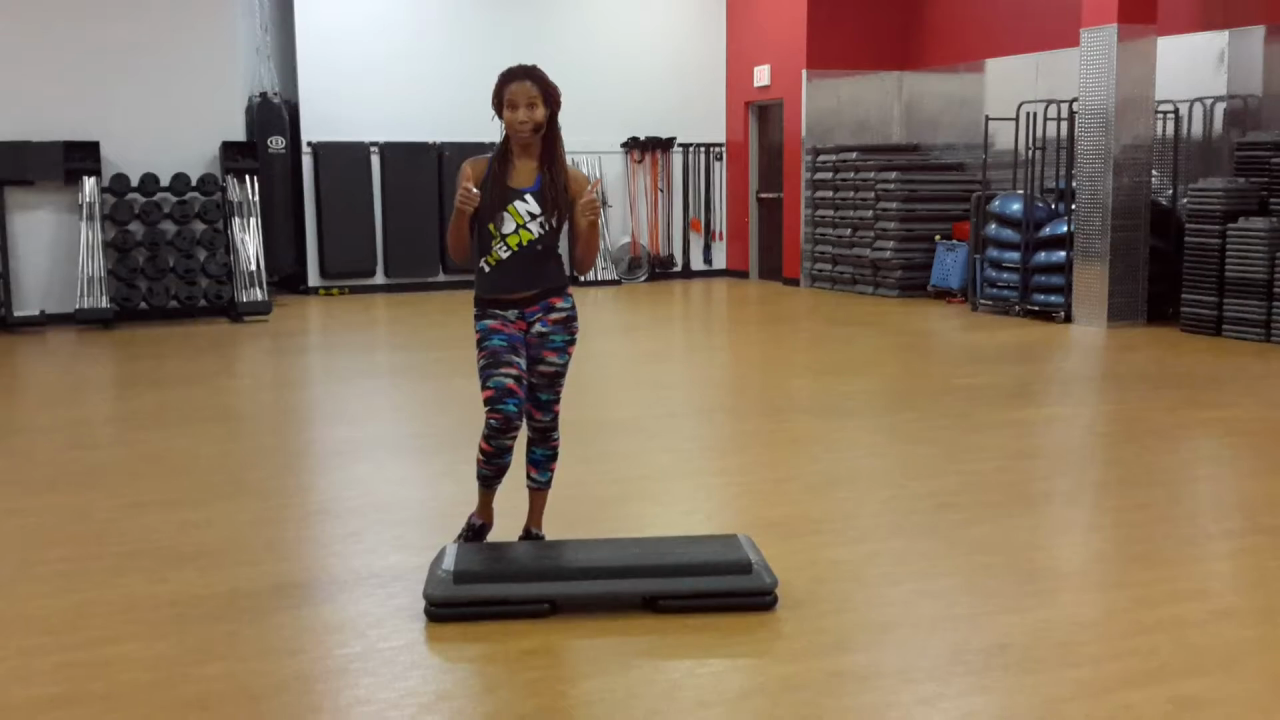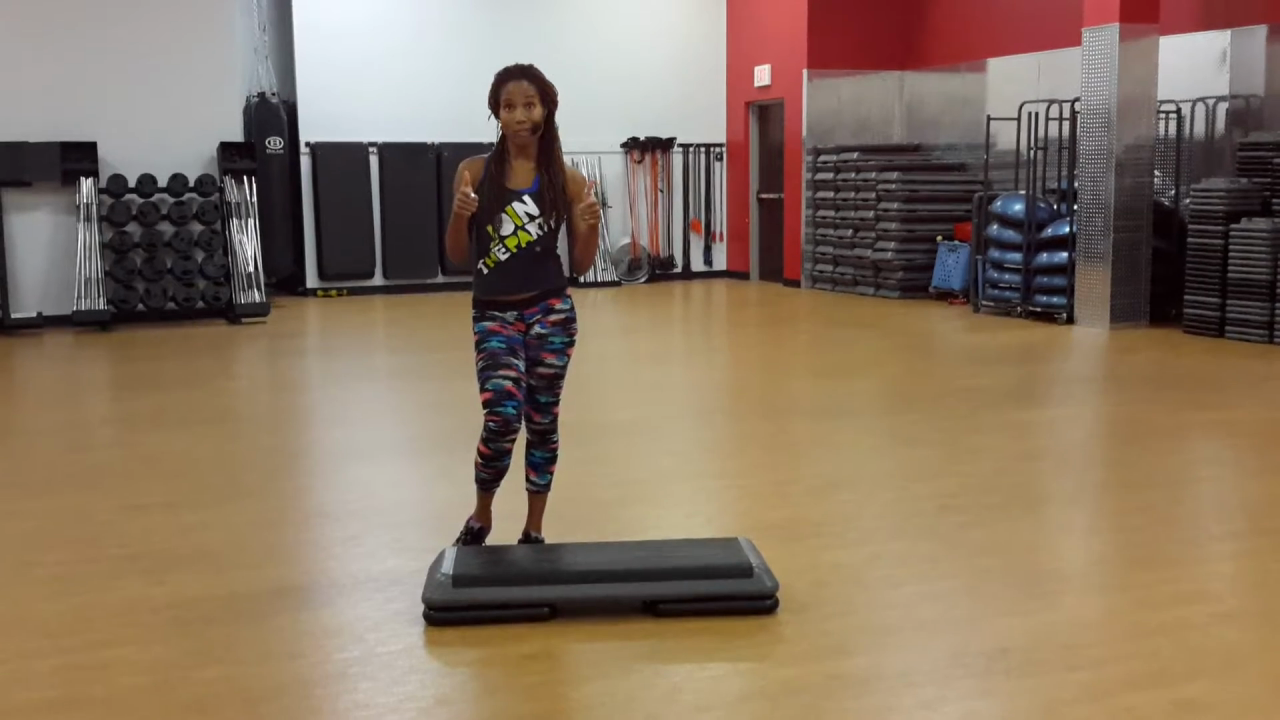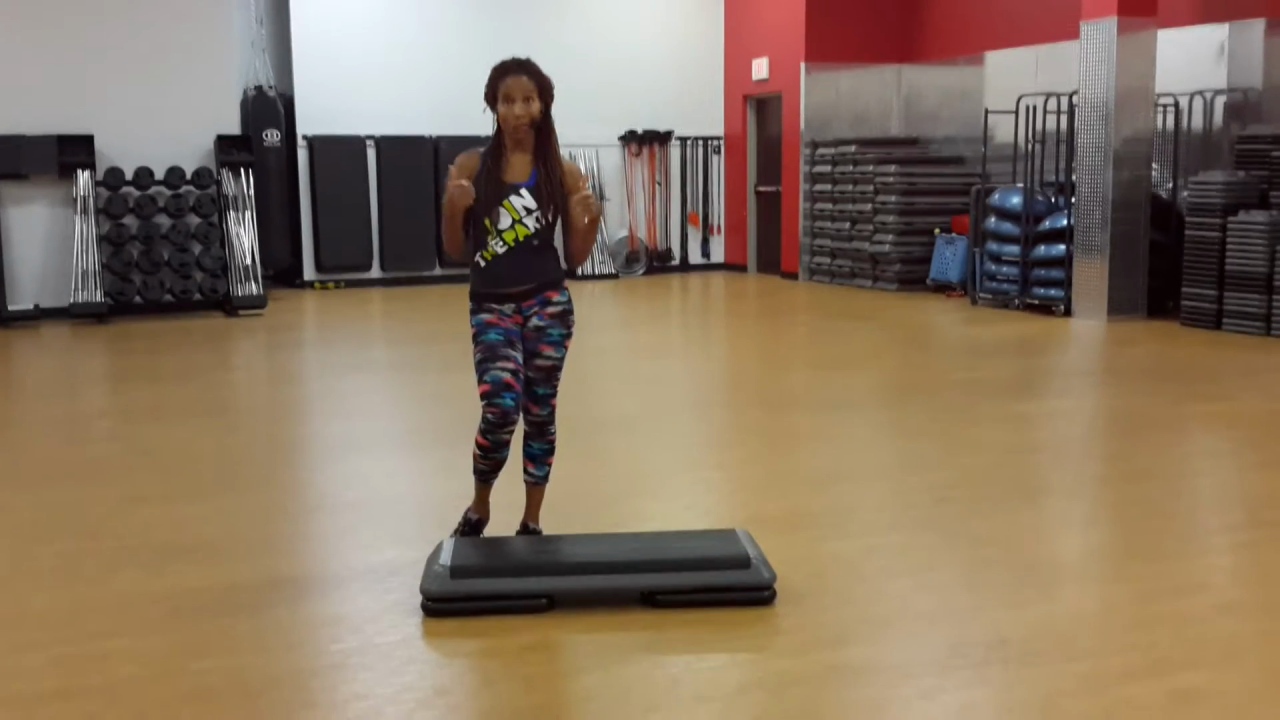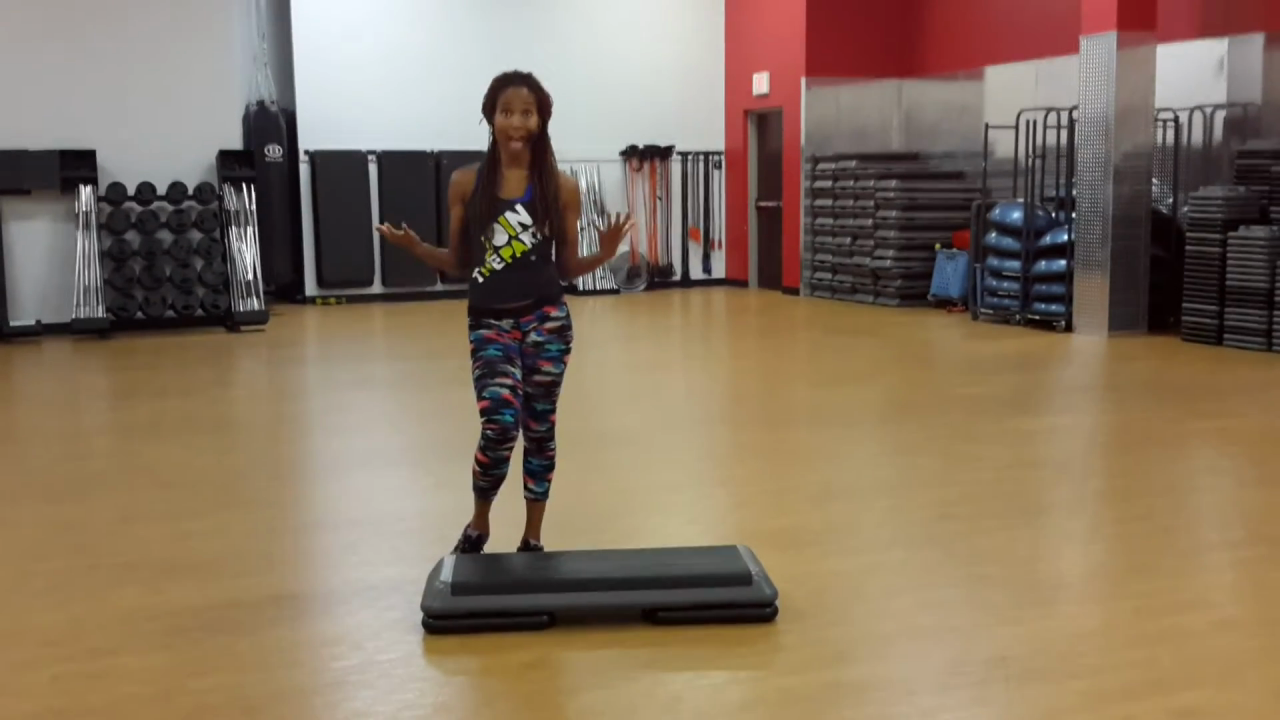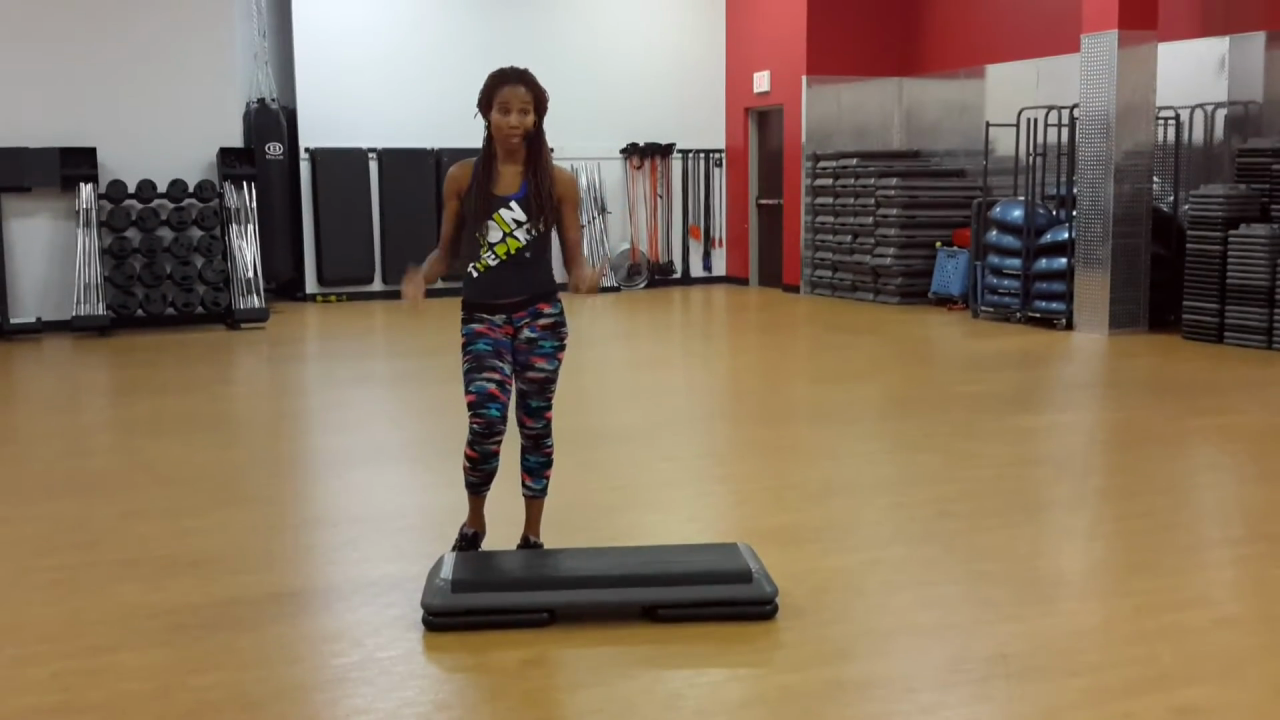
dt=0.4s
person 1, frame 1
left shoulder: (570, 179)
right shoulder: (478, 171)
left elbow: (582, 264)
right elbow: (460, 255)
left wrist: (591, 223)
right wrist: (460, 211)
left hip: (552, 311)
right hip: (495, 313)
left knee: (543, 419)
right knee: (504, 414)
left ankle: (534, 526)
right ankle: (482, 512)
person 1, frame 2
left shoulder: (568, 179)
right shoulder: (474, 172)
left elbow: (580, 266)
right elbow: (457, 257)
left wrist: (590, 227)
right wrist: (459, 215)
left hip: (551, 313)
right hip: (494, 315)
left knee: (542, 422)
right knee: (503, 417)
left ankle: (533, 530)
right ankle: (480, 516)
person 1, frame 3
left shoulder: (564, 172)
right shoulder: (470, 167)
left elbow: (574, 256)
right elbow: (457, 251)
left wrist: (589, 224)
right wrist: (452, 210)
left hip: (549, 304)
right hip: (492, 307)
left knee: (540, 413)
right knee: (501, 410)
left ankle: (531, 521)
right ankle: (478, 507)
person 1, frame 4
left shoulder: (561, 187)
right shoulder: (466, 182)
left elbow: (567, 268)
right elbow: (458, 263)
left wrist: (603, 255)
right wrist: (416, 248)
left hip: (547, 320)
right hip: (489, 322)
left knee: (539, 429)
right knee: (500, 426)
left ankle: (532, 538)
right ankle: (478, 525)
person 1, frame 5
left shoulder: (558, 180)
right shoulder: (462, 177)
left elbow: (573, 255)
right elbow: (447, 250)
left wrist: (585, 278)
right wrist: (420, 277)
left hip: (540, 315)
right hip: (482, 317)
left knee: (536, 425)
right knee: (487, 423)
left ankle: (532, 536)
right ankle: (473, 524)
